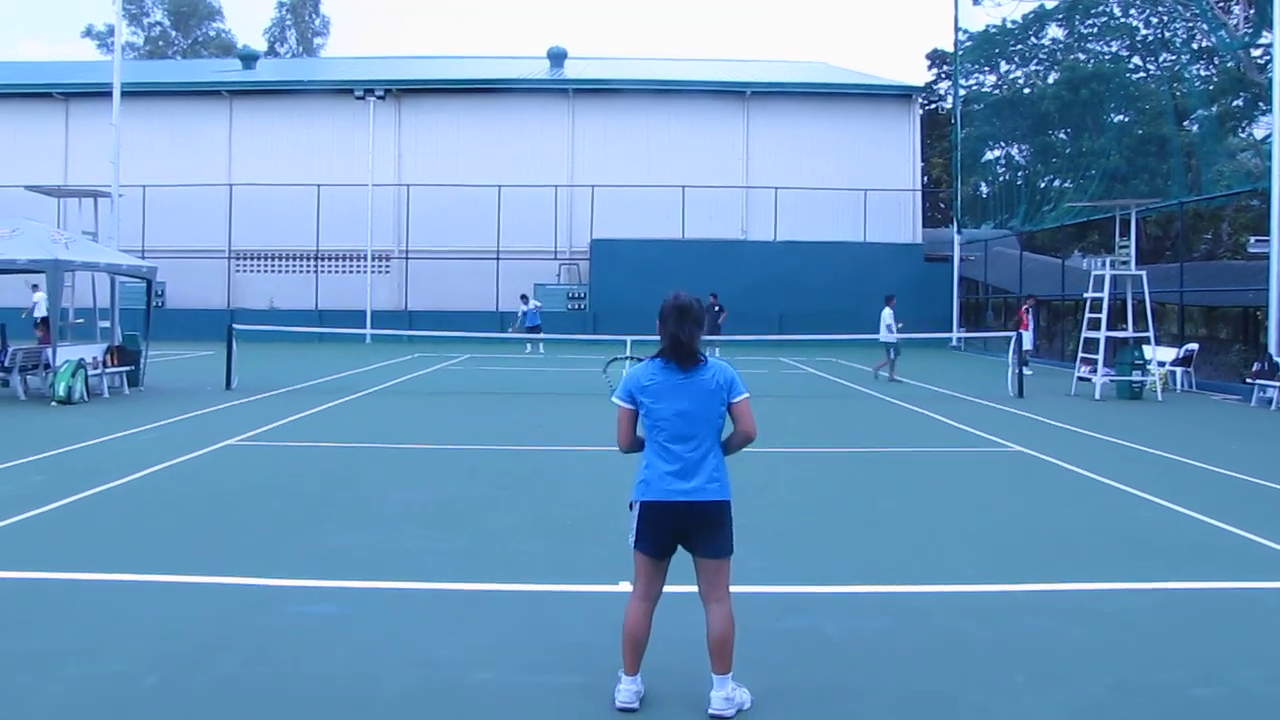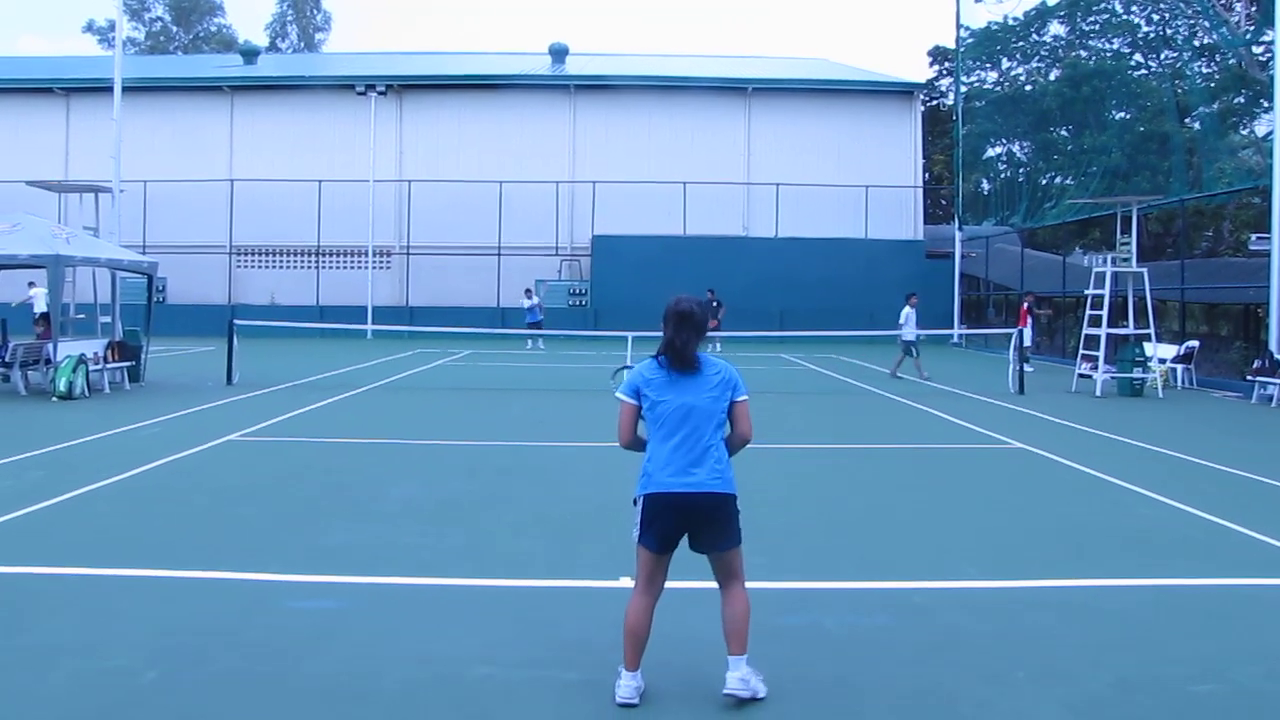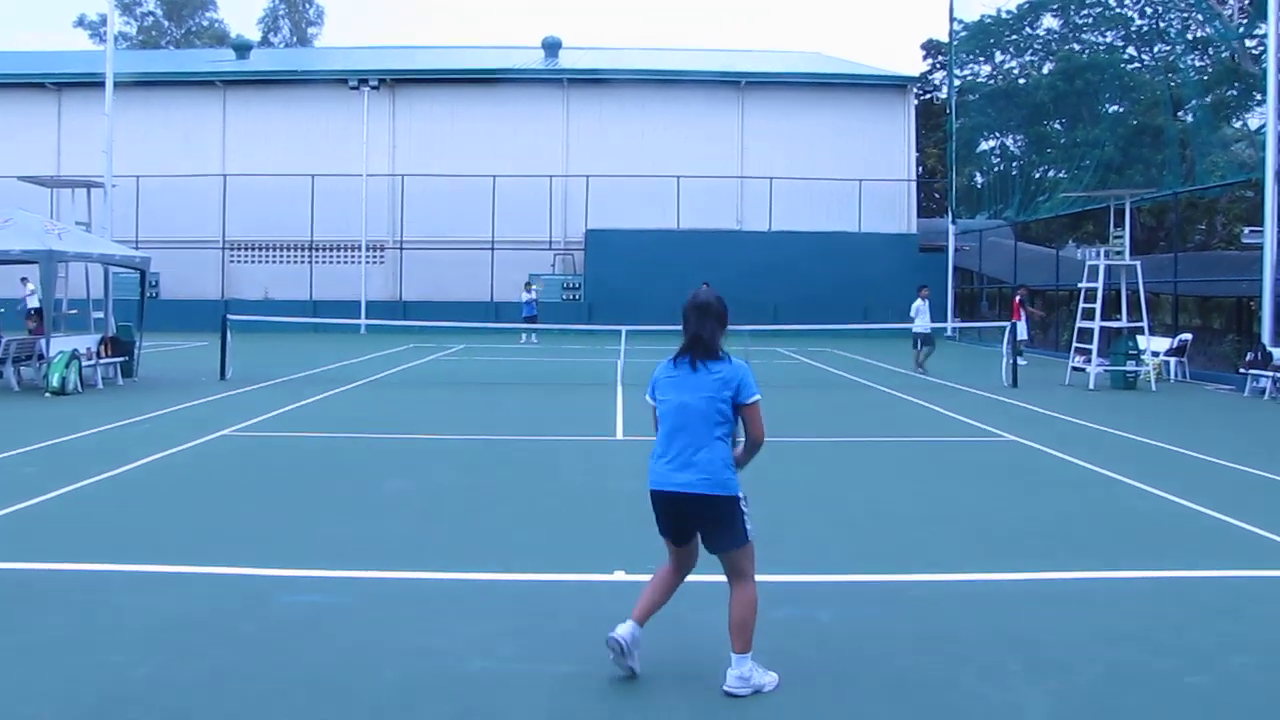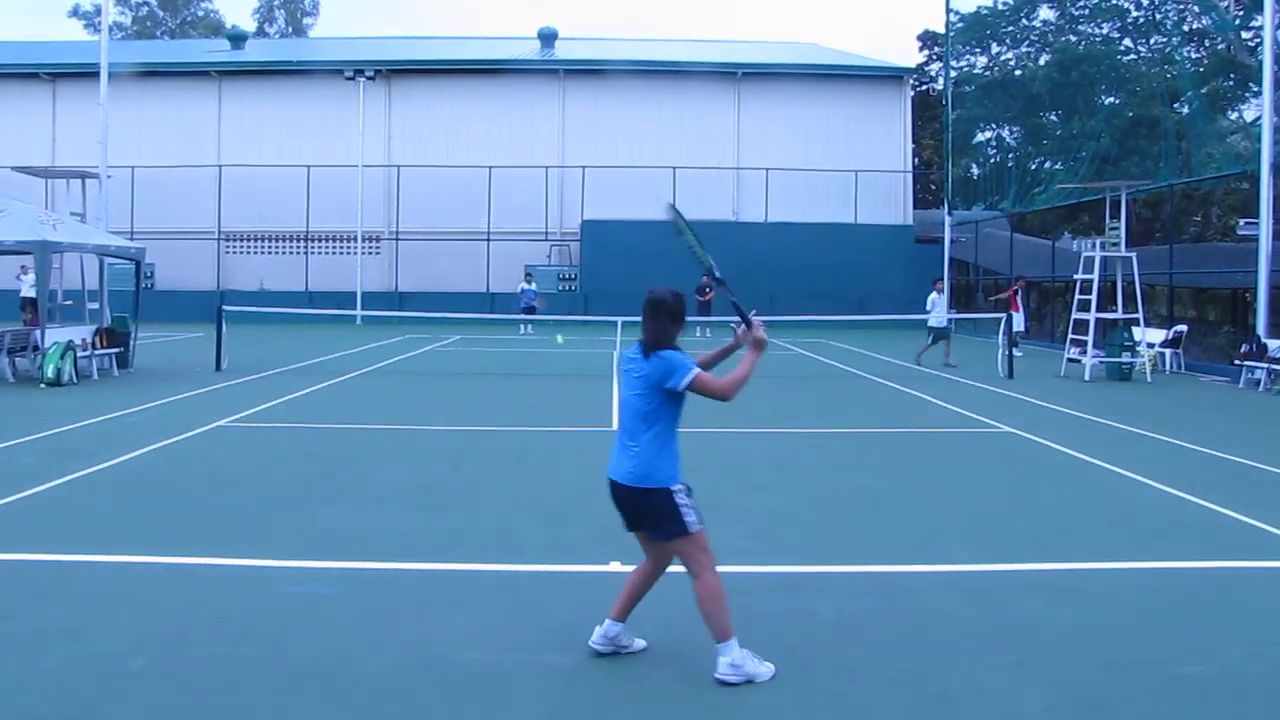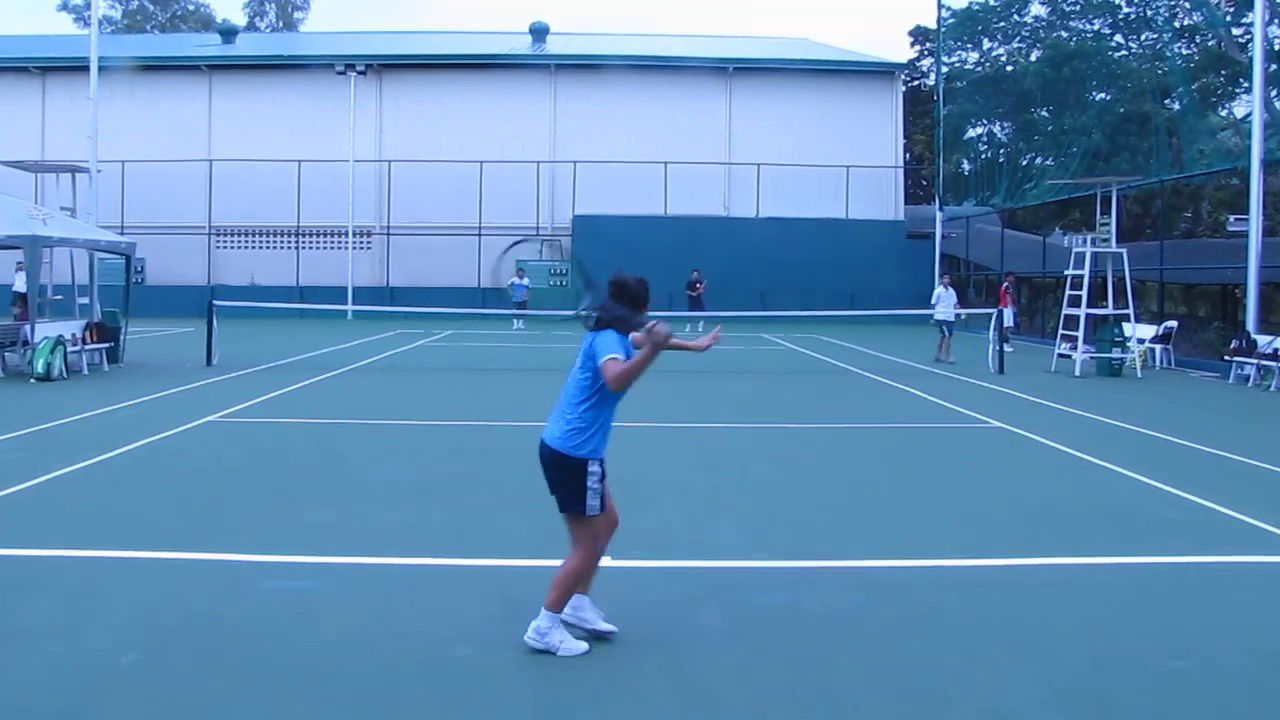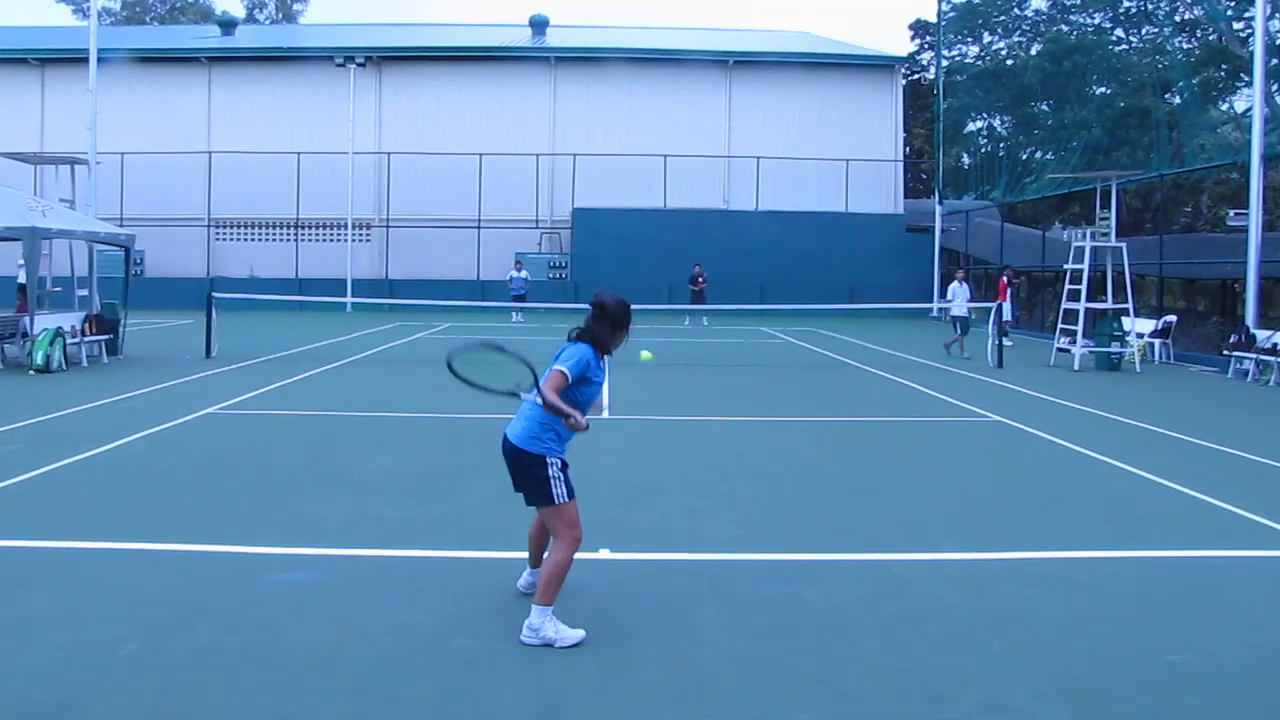
dt=0.3s
person 1, frame 1
left shoulder: (637, 377)
right shoulder: (723, 374)
left elbow: (626, 442)
right elbow: (747, 432)
left hip: (654, 500)
right hip: (710, 500)
left knee: (643, 596)
right knee: (717, 598)
left ankle: (629, 685)
person 1, frame 2
left shoulder: (641, 375)
right shoulder: (726, 374)
left elbow: (626, 438)
right elbow: (742, 435)
left hip: (659, 493)
right hip: (715, 493)
left knee: (646, 588)
right knee: (732, 583)
left ankle: (628, 681)
right ankle: (738, 673)
person 1, frame 3
left shoulder: (663, 372)
right shoulder: (735, 372)
right elbow: (756, 437)
right wrist: (738, 460)
left hip: (664, 488)
right hip: (716, 490)
left knee: (679, 565)
right knee: (742, 578)
left ankle: (629, 630)
right ankle: (741, 670)
person 1, frame 4
left shoulder: (638, 357)
right shoulder: (667, 361)
left elbow: (693, 365)
right elbow: (723, 391)
left wrist: (732, 345)
right wrist: (753, 353)
left hip: (623, 479)
right hip: (654, 484)
left knee: (657, 558)
right knee: (703, 566)
left ankle: (610, 631)
right ankle: (732, 657)
person 1, frame 5
left shoulder: (612, 335)
right shoulder: (609, 340)
left elbow: (640, 341)
right elbow: (615, 381)
left wrist: (692, 345)
right wrist: (652, 347)
left hip: (562, 447)
right hip: (575, 453)
left knee: (605, 524)
right knee: (588, 544)
left ankle: (578, 604)
right ankle: (545, 626)
person 1, frame 6
left shoulder: (586, 349)
right shoulder: (584, 356)
right elbow: (546, 392)
left wrist: (589, 400)
right wrist: (570, 415)
left hip: (518, 443)
right hip: (537, 451)
left knee: (549, 510)
right knee: (568, 536)
left ankle: (532, 575)
right ankle: (539, 622)
